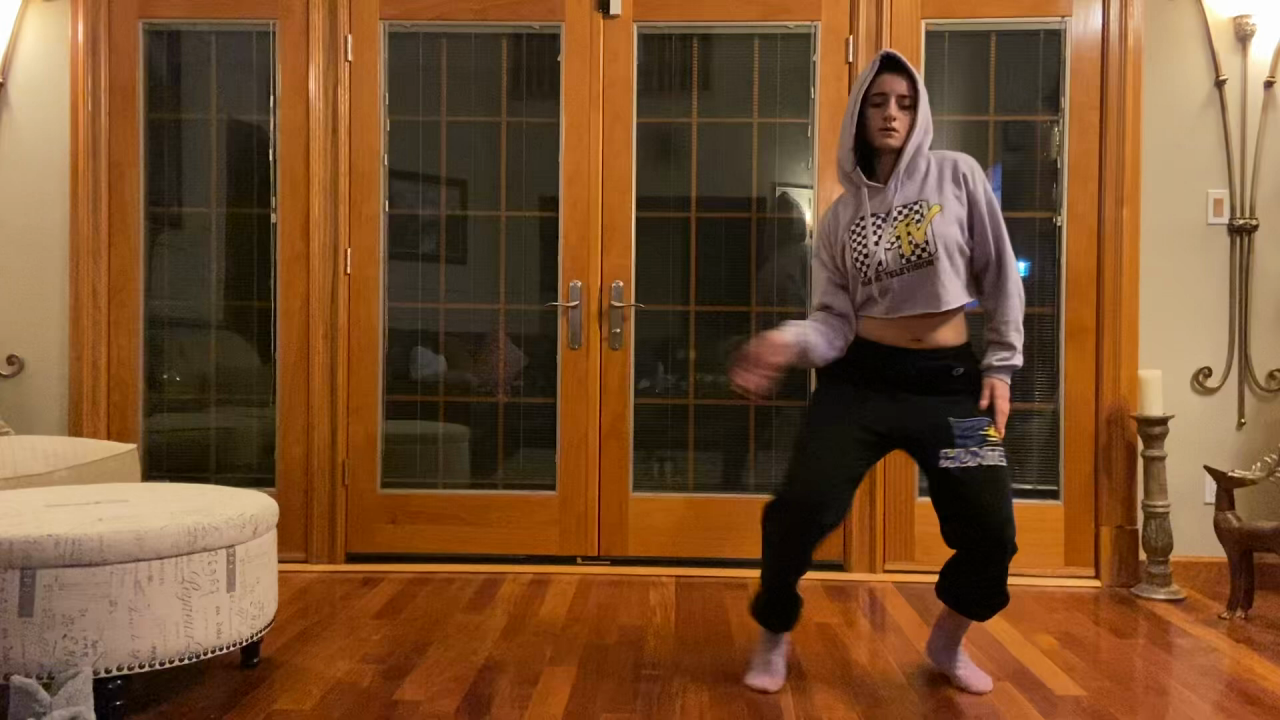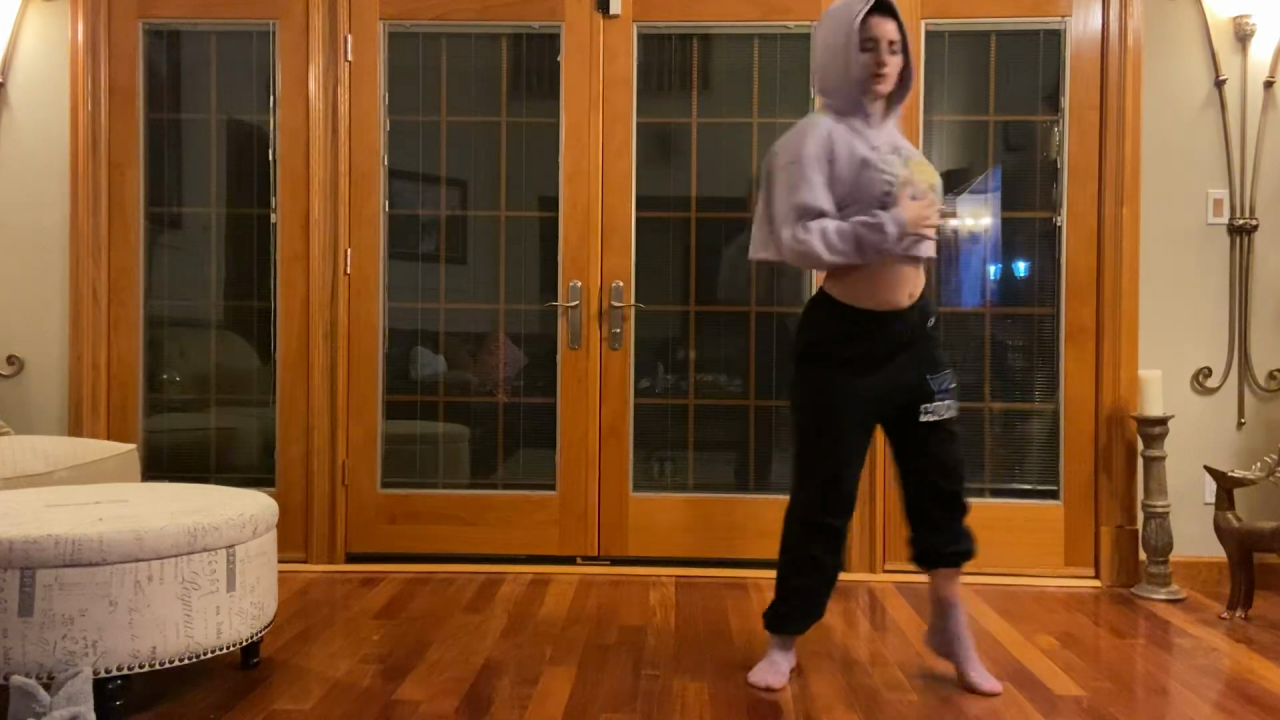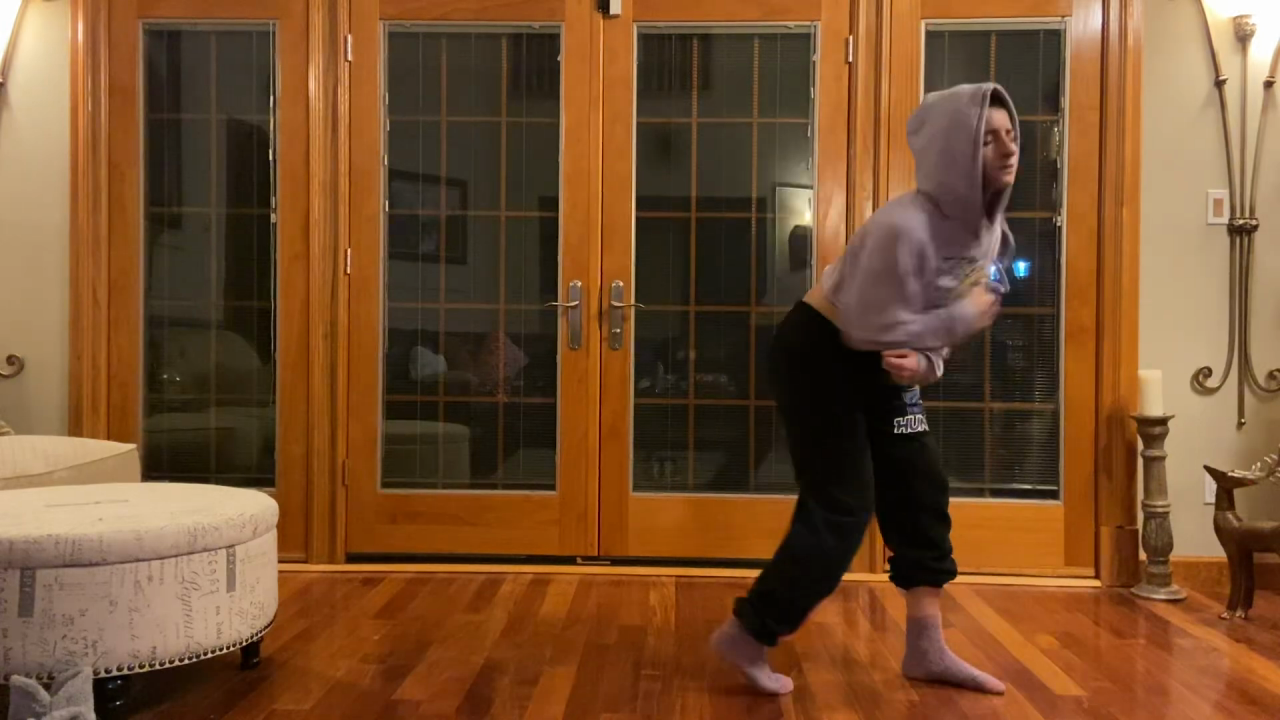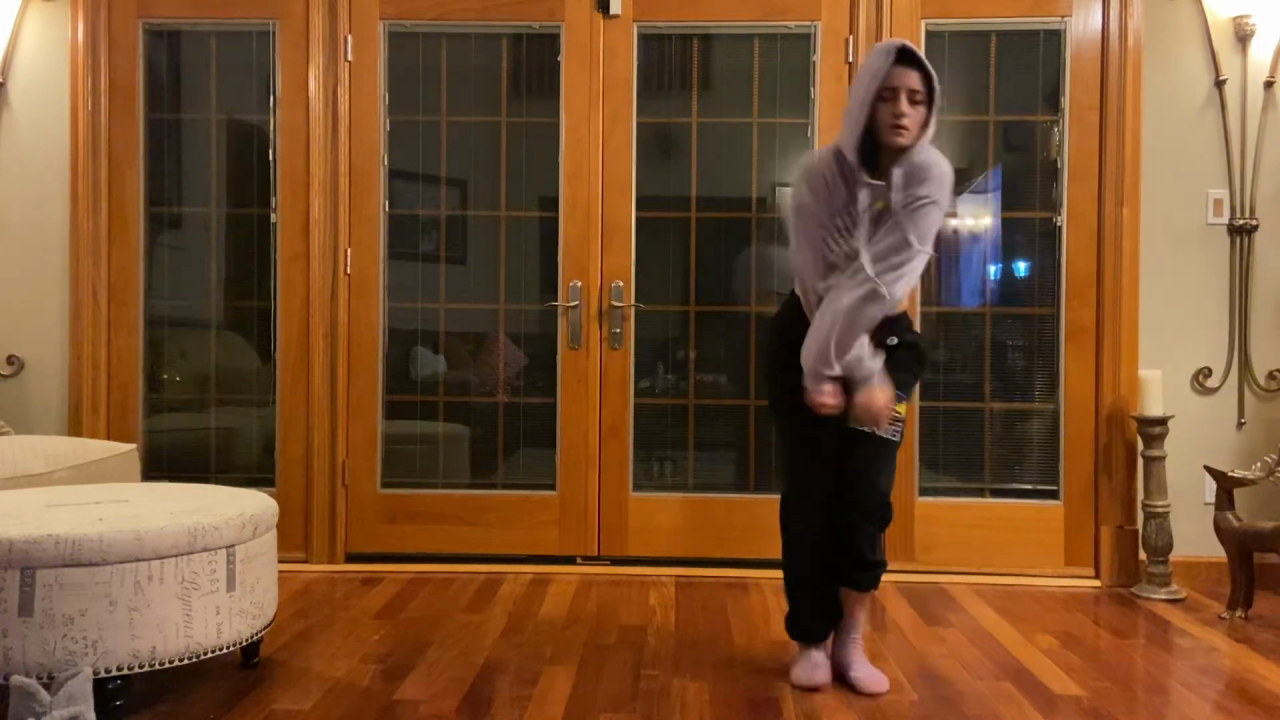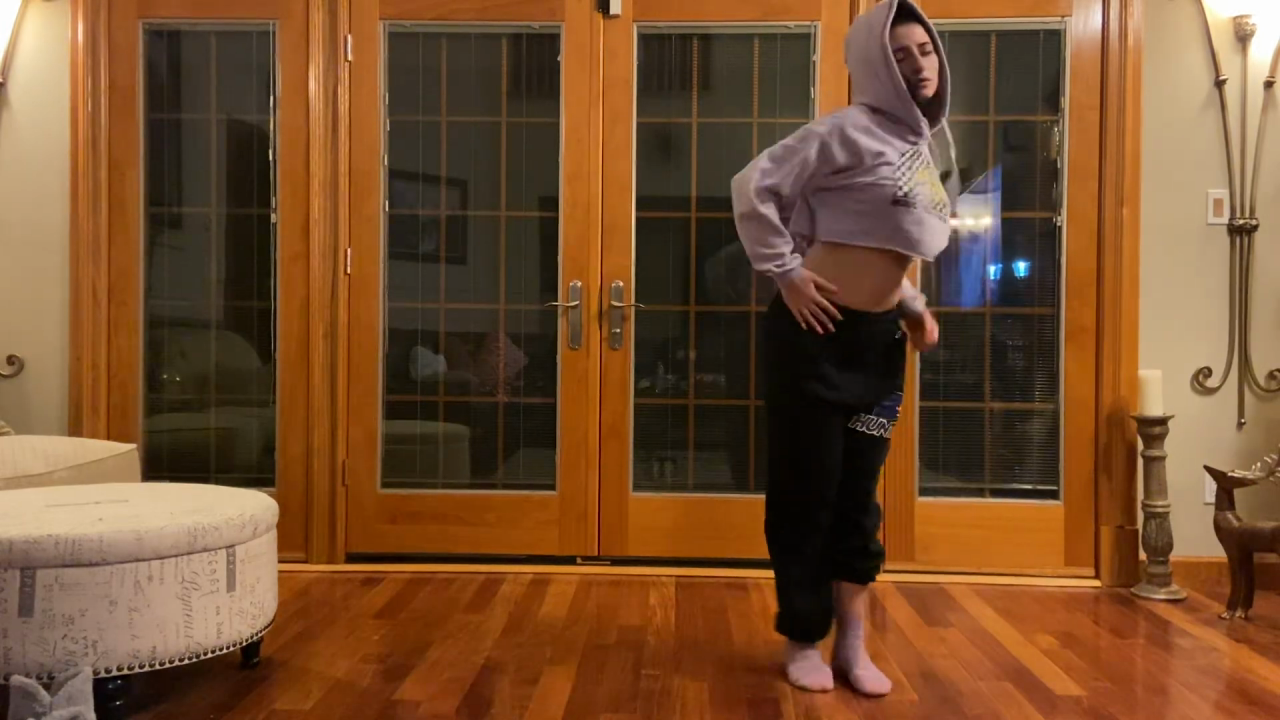
dt=0.5s
person 1, frame 1
left shoulder: (957, 175)
right shoulder: (842, 214)
left elbow: (1000, 273)
right elbow: (829, 317)
left wrist: (1001, 363)
right wrist: (784, 346)
left hip: (950, 378)
right hip: (863, 378)
left knee: (989, 531)
right knee: (800, 503)
left ankle: (948, 640)
right ankle: (772, 635)
person 1, frame 2
left shoulder: (892, 137)
right shoulder: (814, 137)
right elbow: (800, 238)
right wrist: (890, 226)
left hip: (911, 333)
right hip: (841, 338)
left knee: (938, 479)
right knee: (824, 495)
left ankle: (951, 631)
right ankle: (784, 639)
person 1, frame 3
left shoulder: (991, 233)
right shoulder: (909, 227)
left elbow: (940, 322)
right elbow: (870, 325)
left wrist: (923, 357)
right wrist: (961, 319)
left hip: (880, 365)
right hip: (818, 357)
left knee: (922, 490)
right knee: (843, 506)
left ankle: (927, 647)
right ankle: (746, 634)
person 1, frame 4
left shoulder: (931, 175)
right shoulder: (821, 174)
left elbow: (884, 279)
right elbow: (822, 284)
left wrist: (828, 366)
right wrist: (861, 375)
left hip: (885, 340)
right hip: (804, 337)
left knee: (863, 492)
right knee: (807, 492)
left ankle: (853, 640)
right ankle: (813, 638)
person 1, frame 5
left shoulder: (920, 146)
right shoulder: (847, 130)
right elbow: (754, 185)
left wrist: (912, 304)
right wrist: (789, 273)
left hip: (875, 339)
right hip: (813, 331)
left knee: (854, 494)
right knee: (801, 488)
left ankle: (853, 646)
right ankle: (806, 638)
